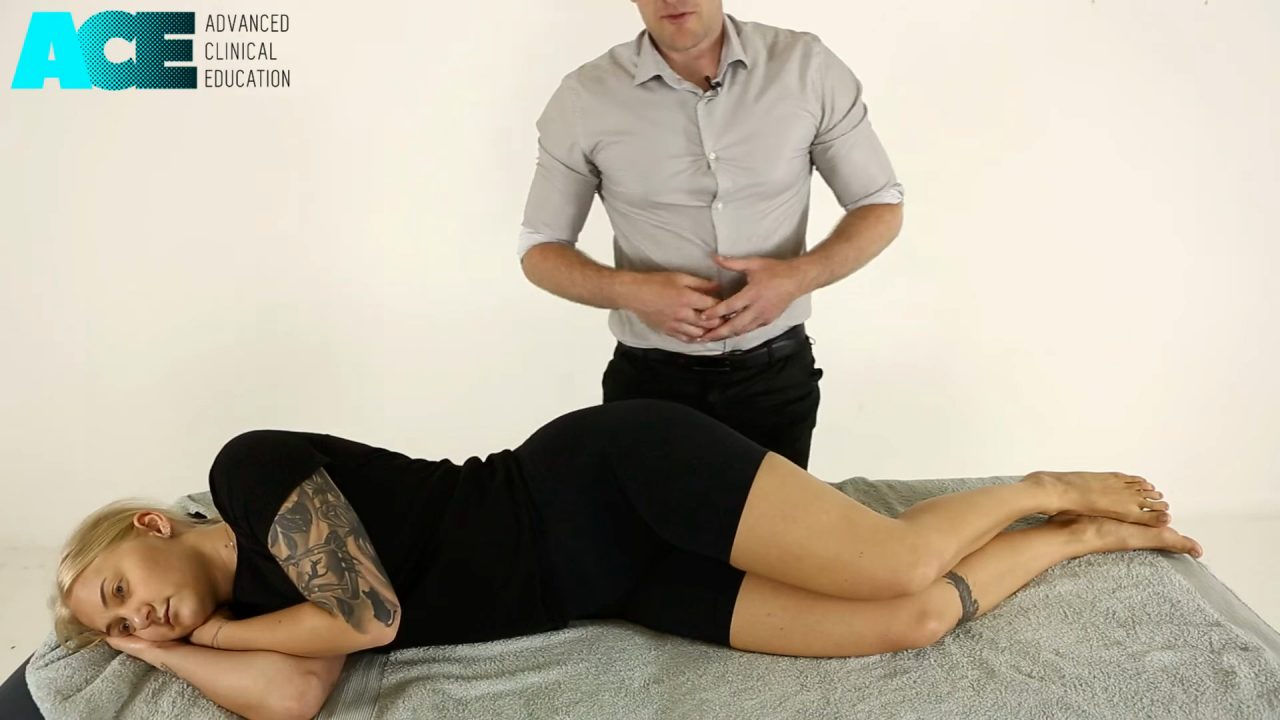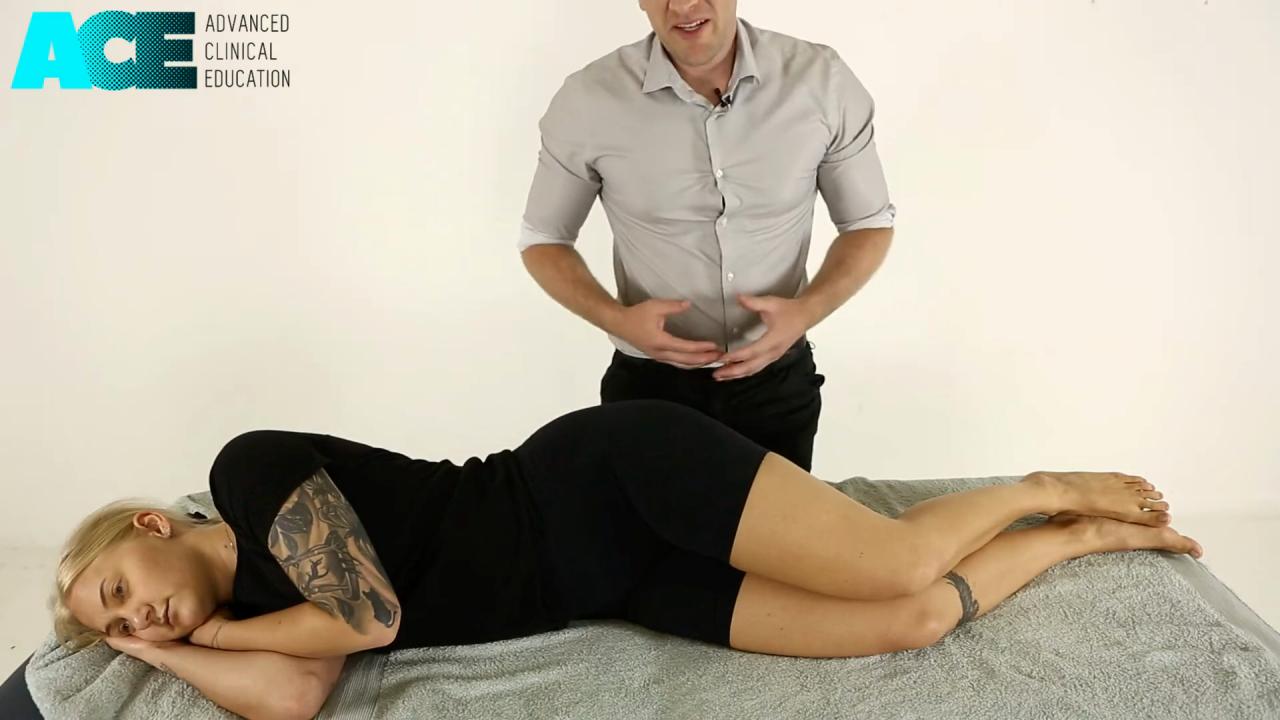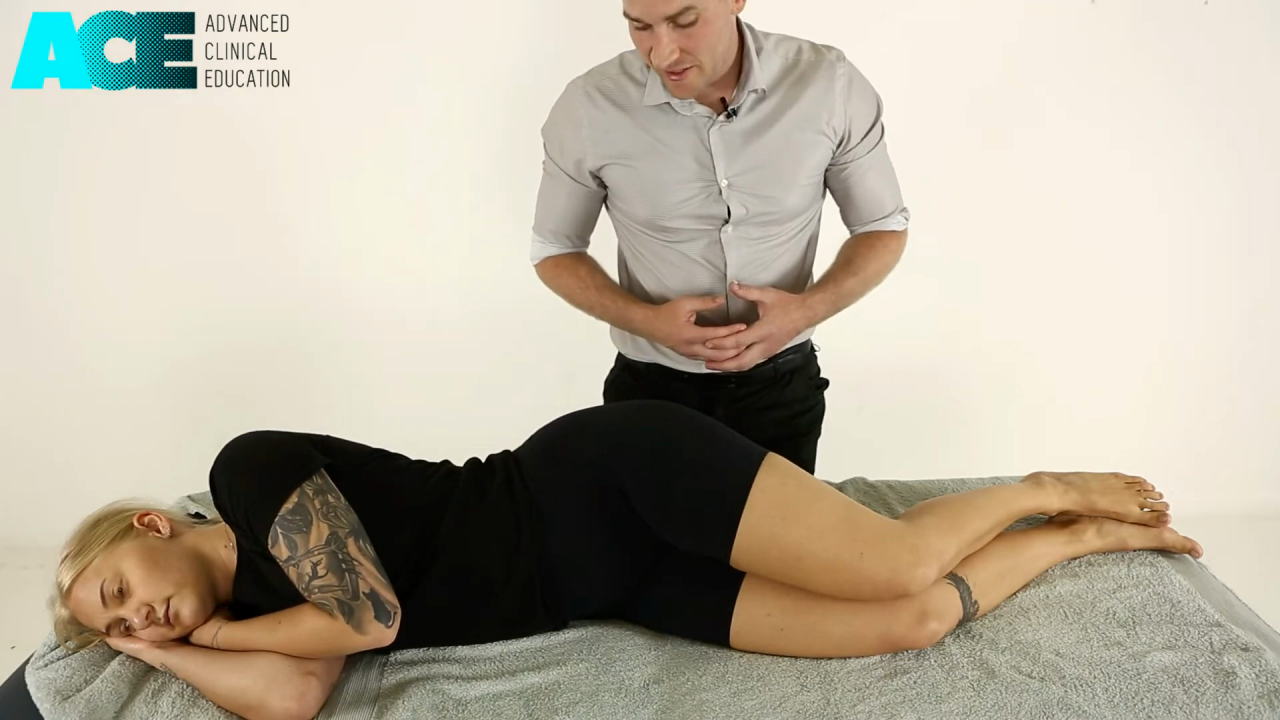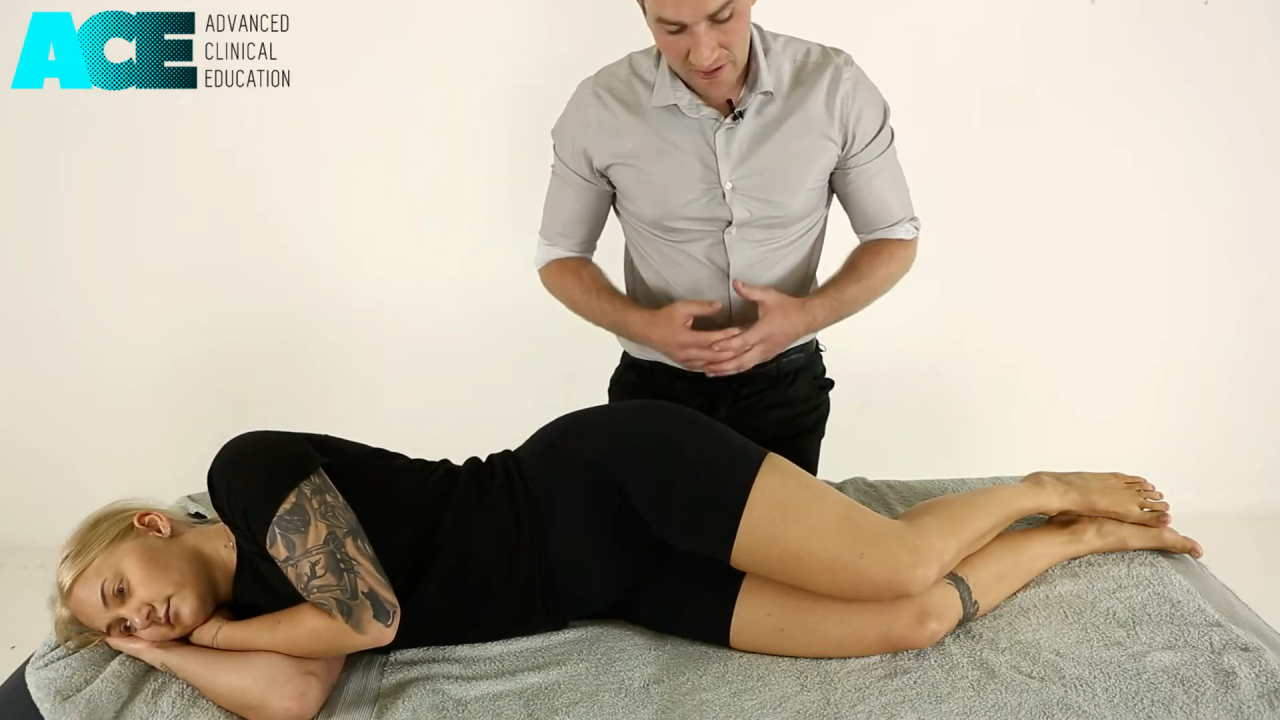
dt=0.7s
person 1, frame 1
left shoulder: (249, 469)
right shoulder: (264, 600)
left elbow: (375, 614)
left wrist: (223, 622)
left hip: (614, 477)
right hip: (622, 589)
left knee: (898, 567)
right knee: (912, 620)
left ankle: (1050, 491)
right ankle: (1083, 538)
person 1, frame 2
left shoulder: (249, 470)
right shoulder: (265, 607)
left elbow: (375, 614)
left wrist: (220, 628)
left hip: (613, 475)
right hip: (622, 588)
left knee: (899, 569)
right knee: (913, 619)
left ankle: (1049, 490)
right ankle: (1082, 539)
person 1, frame 3
left shoulder: (250, 470)
right shoulder: (263, 606)
left elbow: (374, 614)
left wrist: (219, 627)
left hip: (613, 477)
right hip: (625, 589)
left knee: (899, 567)
right knee: (912, 620)
left ankle: (1049, 490)
right ankle: (1081, 539)
person 1, frame 4
left shoulder: (249, 471)
right shoulder: (264, 605)
left elbow: (372, 614)
left wrist: (213, 625)
left hip: (612, 475)
right hip: (623, 584)
left knee: (900, 571)
right knee: (912, 621)
left ankle: (1051, 489)
right ankle: (1086, 536)
person 2, frame 1
left shoulder: (807, 68)
right shoulder: (584, 98)
left elbow: (882, 207)
right elbow: (539, 250)
left wrist: (801, 274)
right wrist: (629, 291)
left hip: (777, 372)
right hip: (650, 378)
person 2, frame 2
left shoulder: (822, 81)
right shoulder: (587, 100)
left elbow: (870, 223)
right elbow: (543, 239)
left wrist: (809, 311)
right wrist: (615, 320)
left hip: (778, 381)
right hip: (649, 383)
person 2, frame 3
left shoulder: (830, 85)
right shoulder: (589, 108)
left elbow: (883, 228)
right elbow: (554, 251)
left wrist: (808, 309)
right wrist: (646, 320)
left hip: (782, 384)
right hip: (652, 387)
person 2, frame 4
left shoulder: (835, 88)
right shoulder: (599, 107)
left elbow: (895, 237)
right elbow: (559, 258)
left wrist: (808, 315)
right wrist: (642, 325)
left hip: (786, 384)
right hip: (657, 387)
